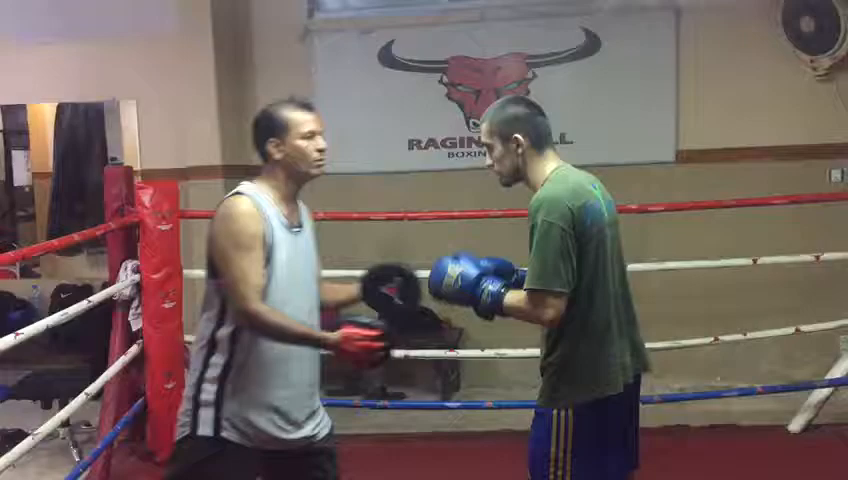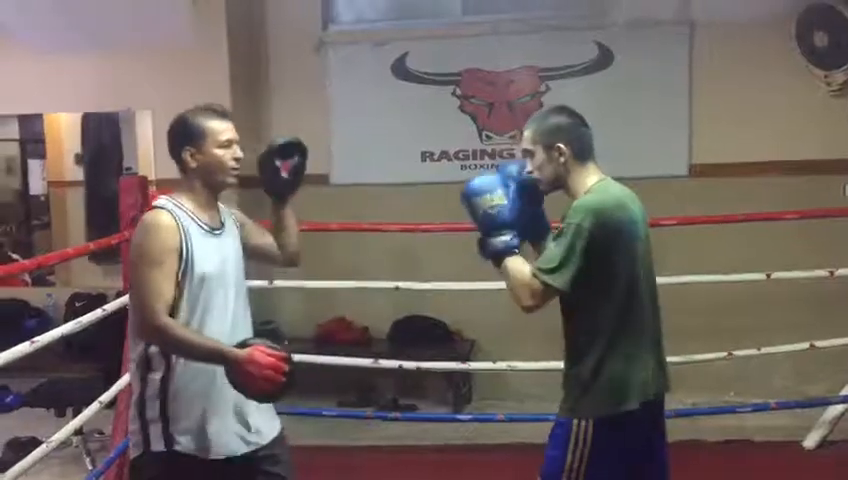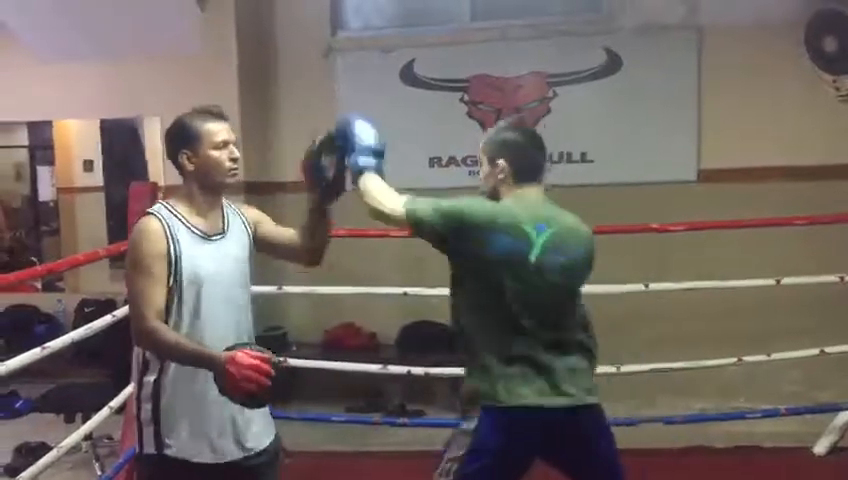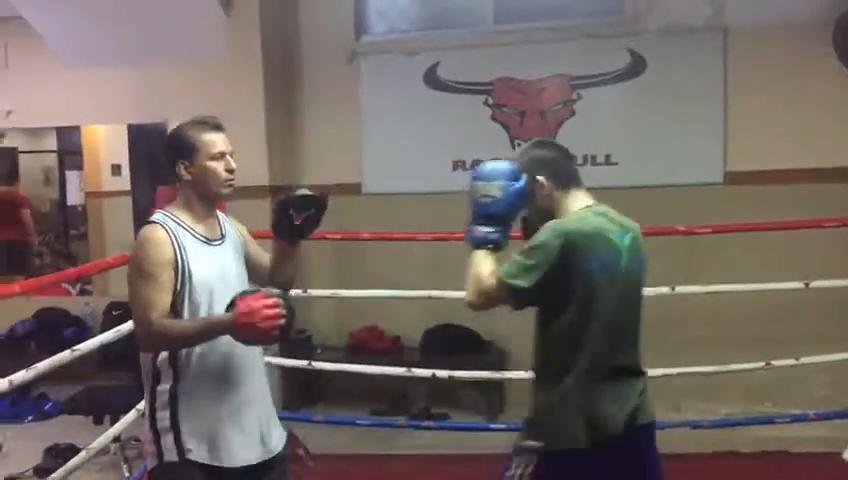
dt=0.4s
person 1, frame 1
left shoulder: (300, 211)
right shoulder: (242, 211)
right elbow: (248, 310)
left wrist: (365, 290)
right wrist: (334, 340)
right hip: (227, 410)
person 1, frame 2
left shoulder: (230, 220)
right shoulder: (162, 225)
left elbow: (288, 253)
right elbow: (154, 324)
left wrist: (282, 197)
right wrist: (235, 357)
right hip: (175, 425)
person 1, frame 3
left shoulder: (242, 218)
right shoulder: (155, 231)
left elbow: (308, 252)
right elbow: (146, 328)
left wrist: (321, 200)
right wrist: (219, 361)
right hip: (178, 426)
person 1, frame 4
left shoulder: (232, 229)
right shoulder: (158, 239)
left elbow: (278, 281)
right elbow: (149, 332)
left wrist: (290, 241)
right wrist: (227, 322)
right hip: (190, 430)
person 2, frame 1
left shoulder: (552, 201)
right shoulder: (587, 184)
left elbow: (548, 308)
left wrist: (485, 292)
right wrist: (512, 276)
left hip: (581, 379)
right hip: (617, 368)
person 2, frame 2
left shoulder: (590, 211)
right shoulder: (622, 200)
left elbow: (531, 294)
left wrist: (500, 236)
right wrist: (533, 227)
left hip: (606, 391)
right hip: (642, 384)
person 2, frame 3
left shoulder: (475, 219)
right shoulder: (578, 234)
left elbow: (388, 207)
left wrist: (363, 162)
left hip: (509, 404)
right hip: (575, 400)
person 2, frame 4
left shoulder: (562, 235)
right shoulder: (628, 232)
left elbow: (480, 296)
left wrist: (486, 226)
left hip: (568, 425)
right hip: (631, 418)
